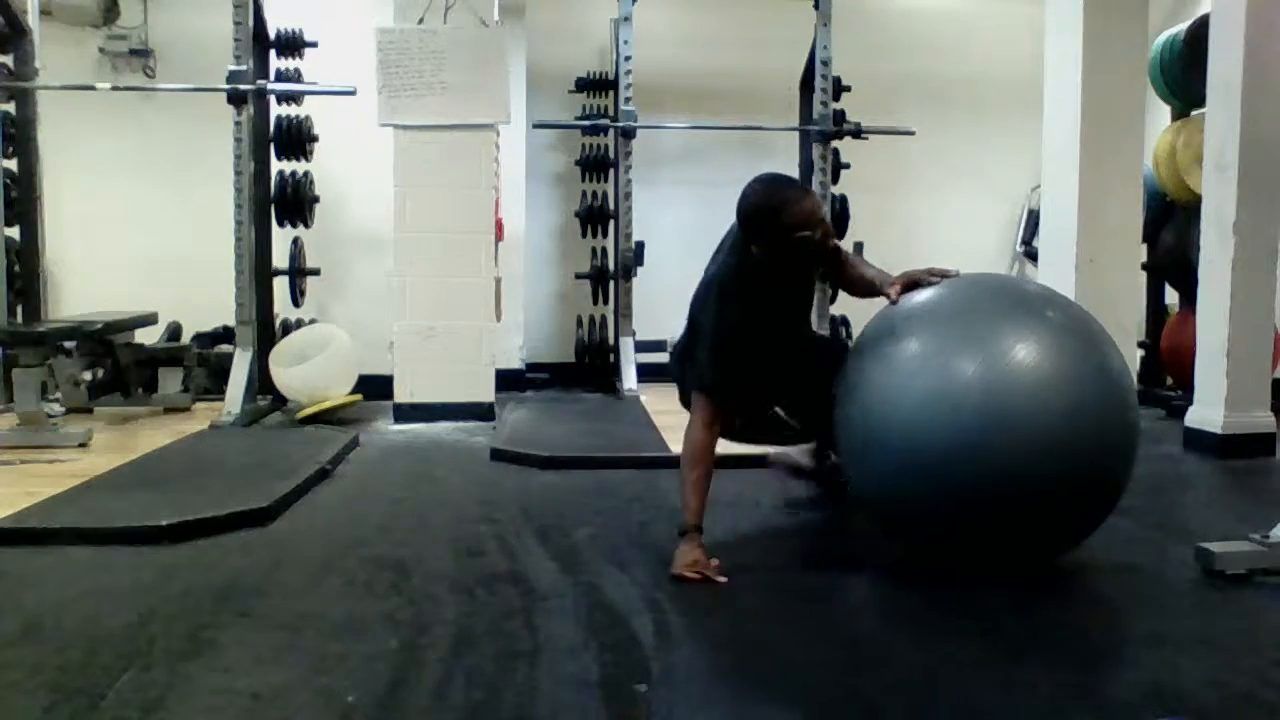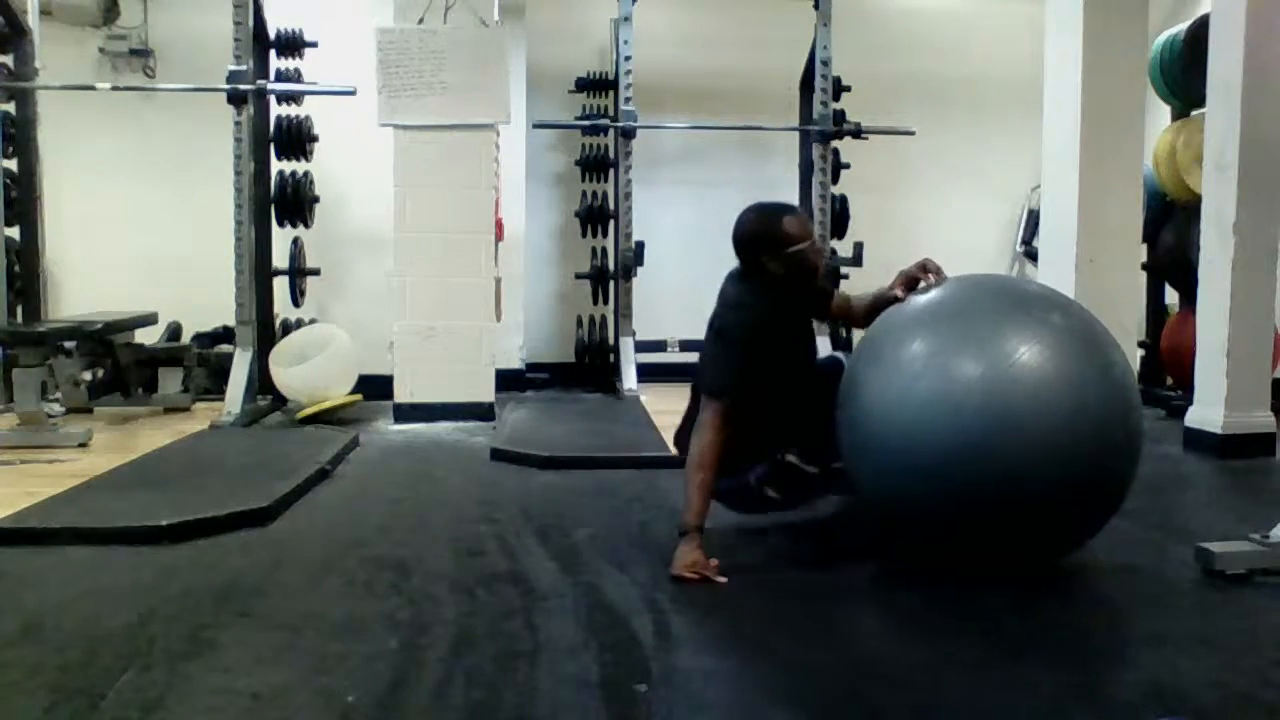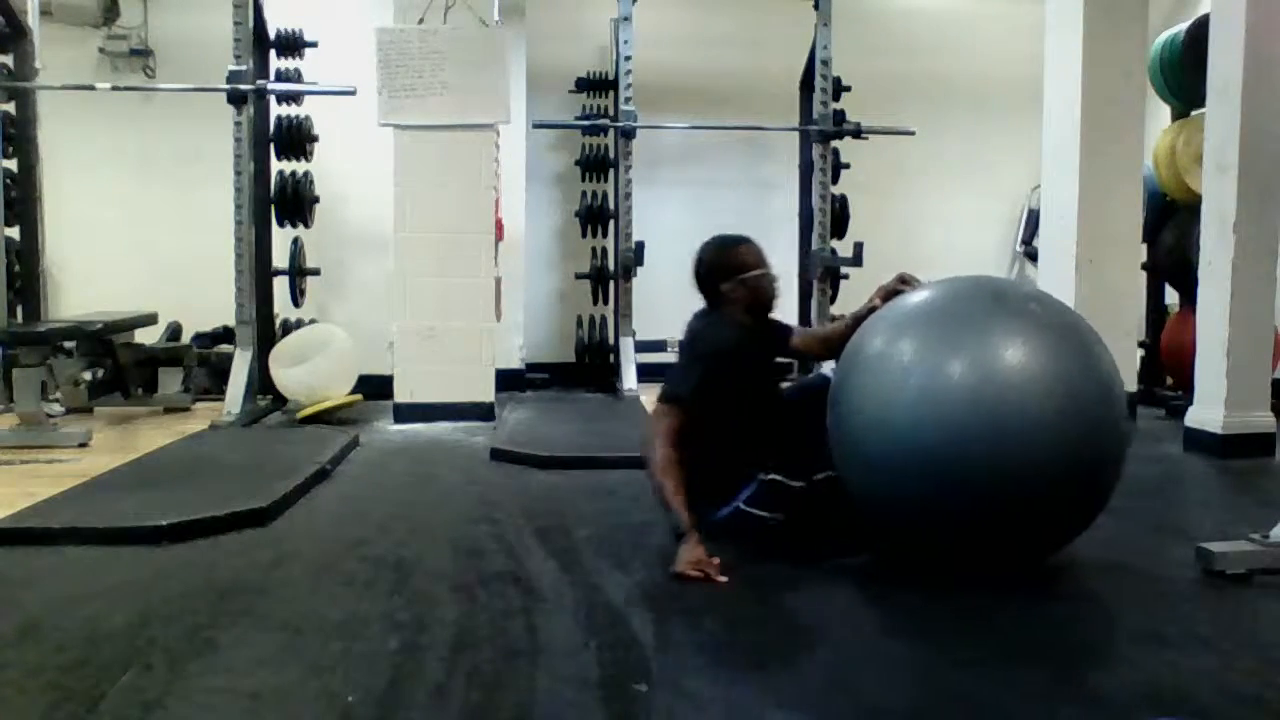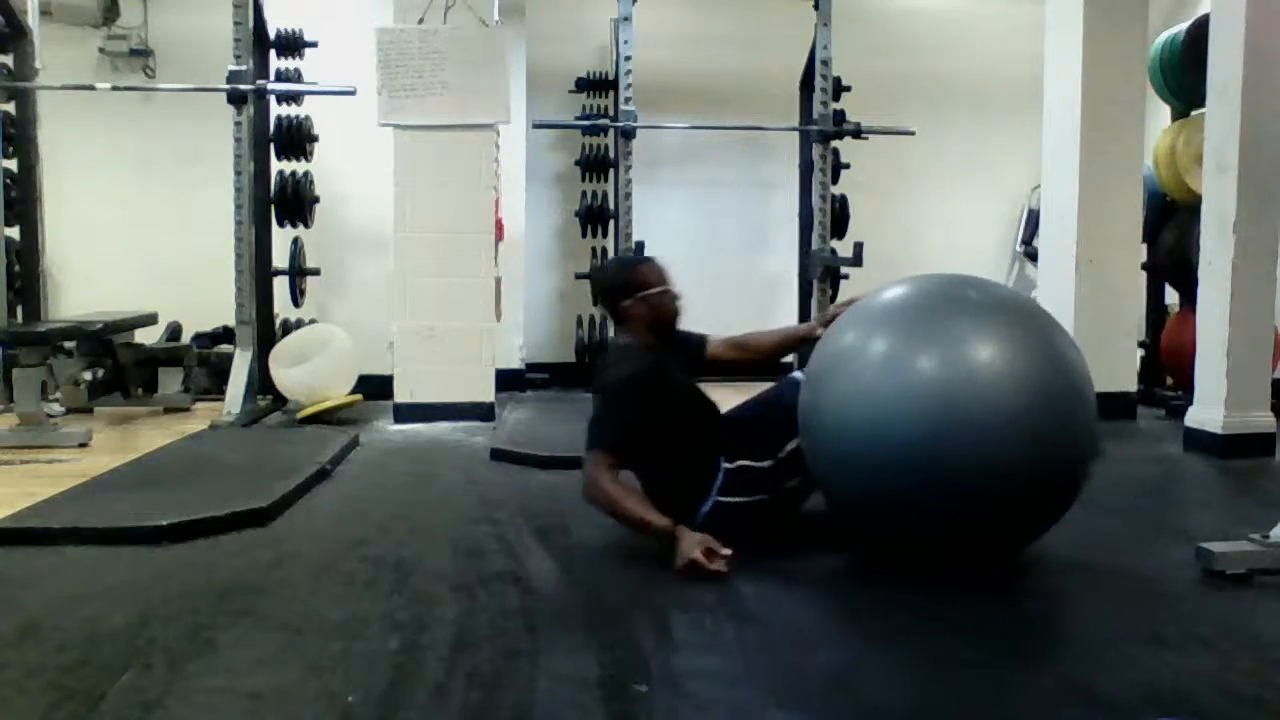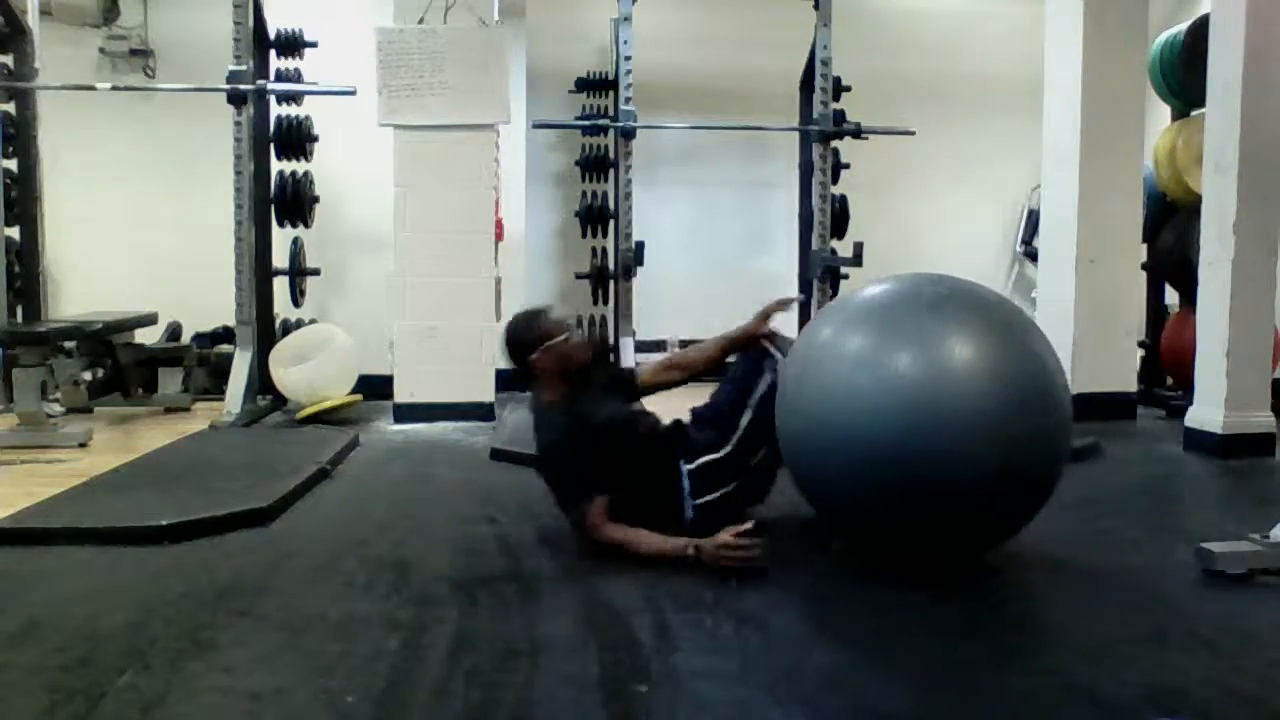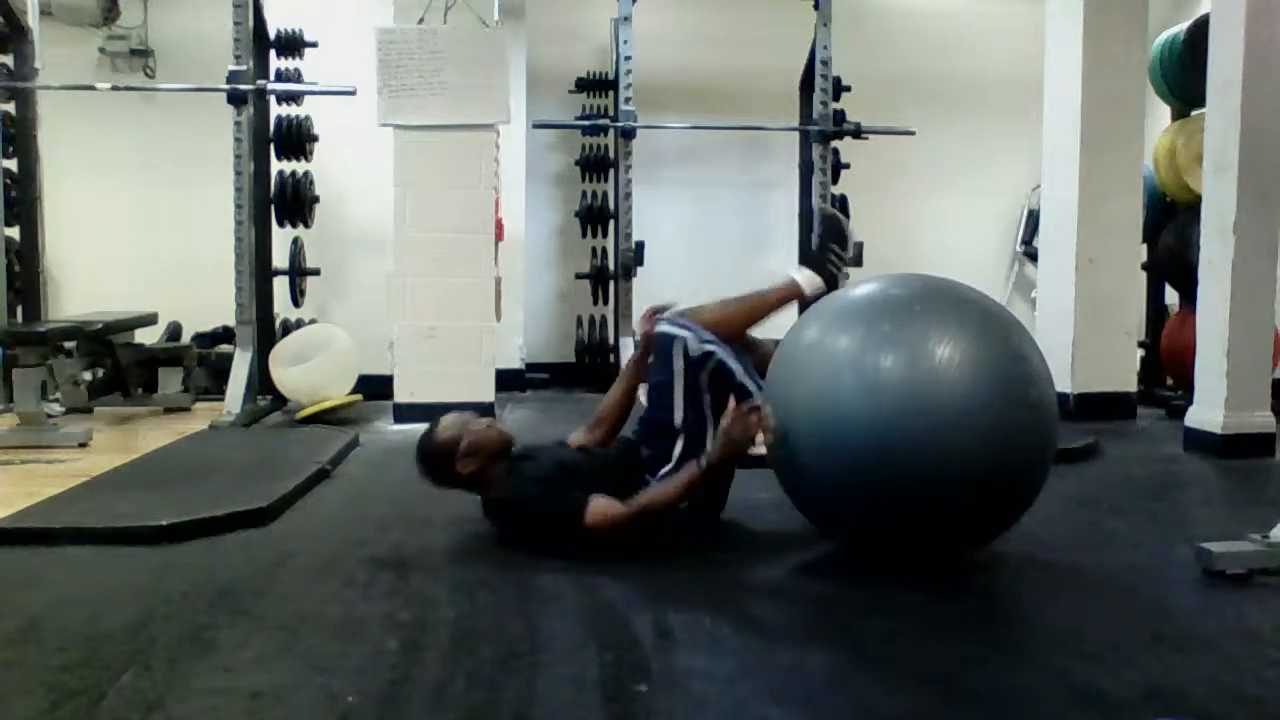
dt=0.3s
person 1, frame 1
left shoulder: (792, 229)
right shoulder: (731, 300)
left elbow: (840, 265)
right elbow: (705, 420)
left wrist: (883, 282)
right wrist: (690, 537)
right hip: (736, 390)
person 1, frame 2
left shoulder: (778, 290)
right shoulder: (744, 323)
left elbow: (851, 310)
right elbow: (708, 428)
left wrist: (890, 294)
right wrist: (691, 538)
right hip: (746, 468)
person 1, frame 3
left shoulder: (744, 323)
right shoulder: (712, 344)
left elbow: (818, 343)
right elbow: (662, 437)
left wrist: (868, 311)
right wrist: (689, 536)
right hip: (733, 500)
left knee: (831, 388)
person 1, frame 4
left shoulder: (655, 342)
right shoulder: (627, 379)
left elbow: (734, 349)
right elbow: (597, 482)
left wrist: (810, 331)
right wrist: (676, 534)
right hip: (713, 501)
left knee: (804, 386)
person 1, frame 5
left shoulder: (583, 380)
right shoulder: (560, 438)
left elbow: (669, 370)
right elbow: (599, 528)
left wrist: (744, 333)
right wrist: (697, 547)
right hip: (695, 494)
left knee: (760, 346)
right knee: (764, 359)
person 1, frame 6
left shoulder: (516, 471)
right shoulder: (522, 501)
left elbow: (594, 432)
right elbow: (625, 517)
left wrist: (640, 351)
right wrist: (713, 460)
left hip: (648, 469)
right hip: (682, 500)
left knee: (716, 342)
right knee: (679, 331)
right ankle: (811, 278)
